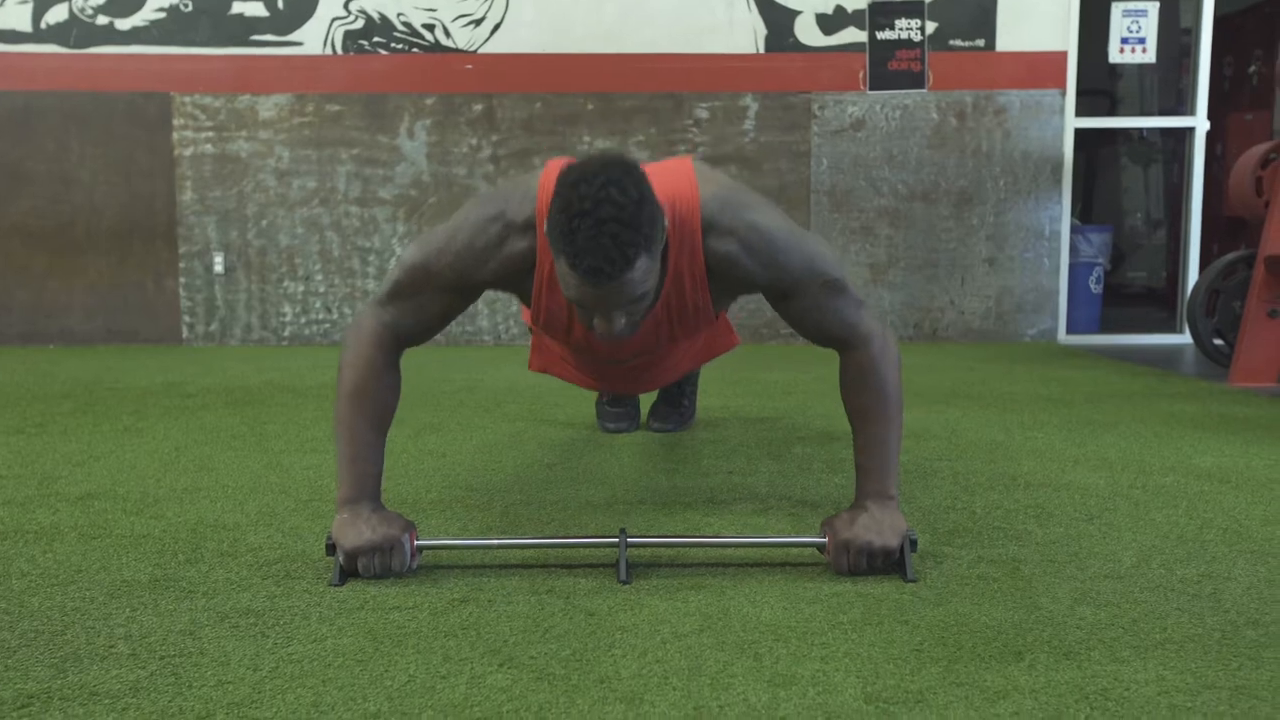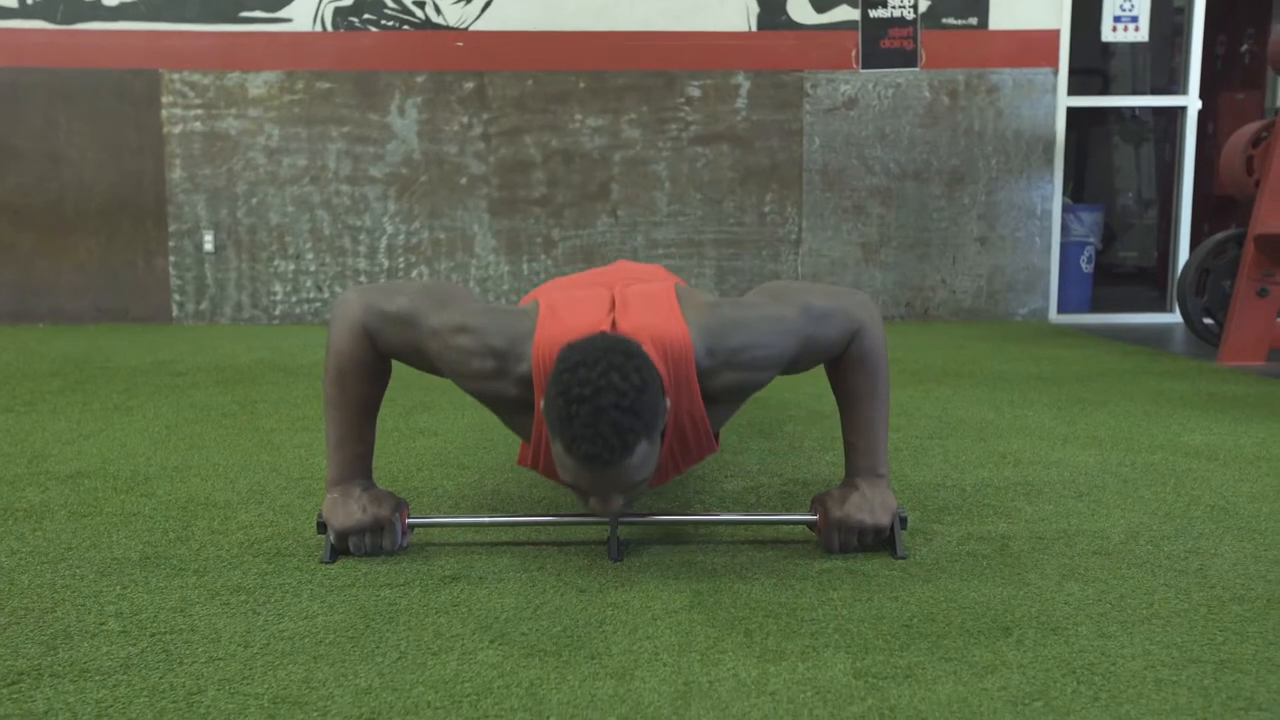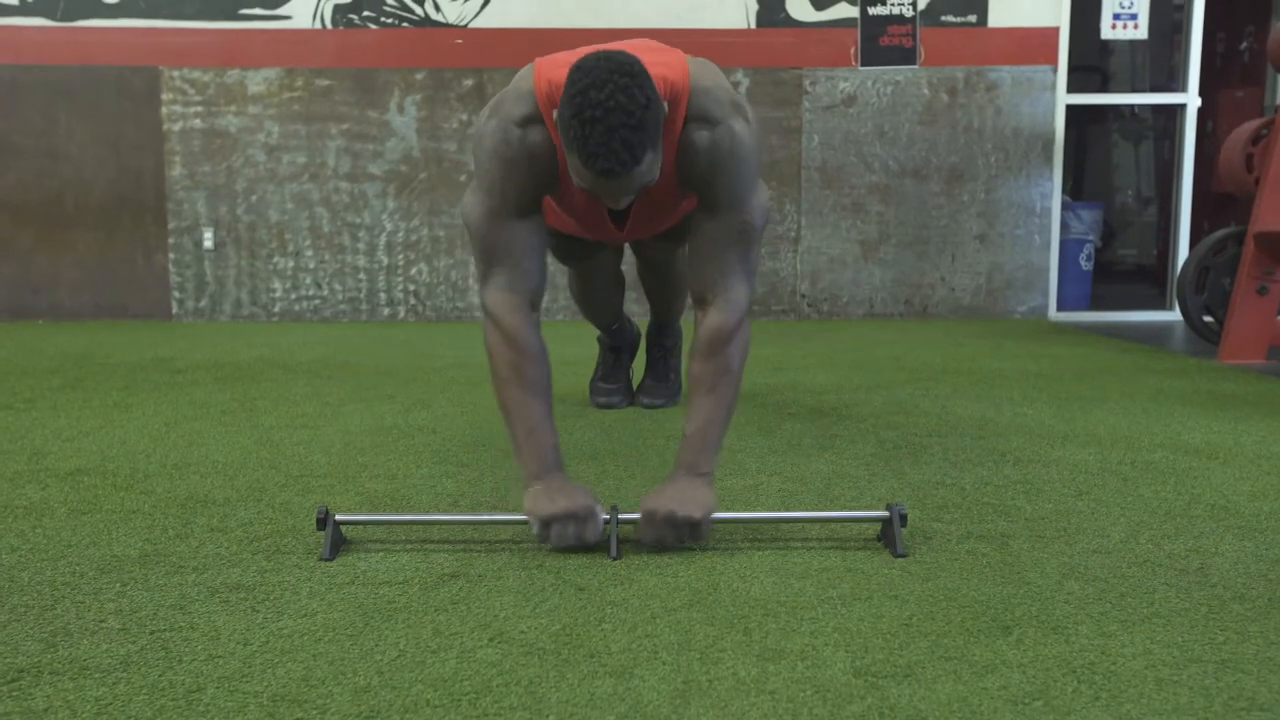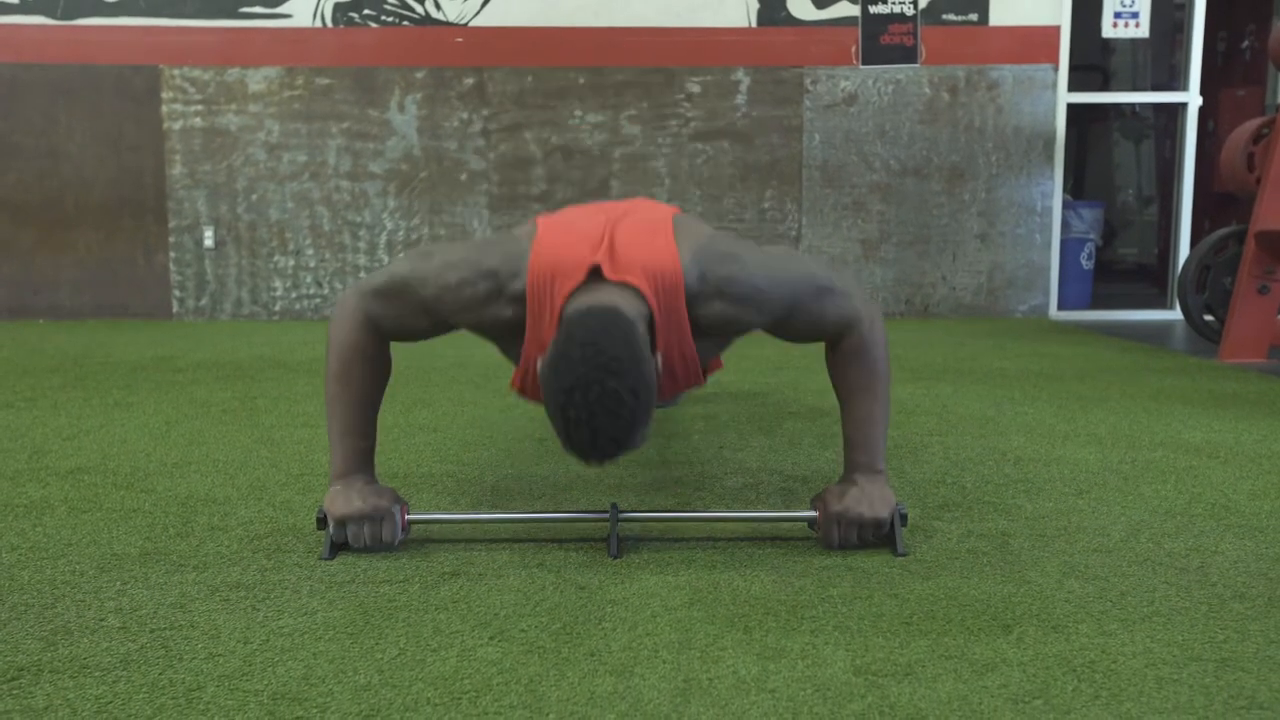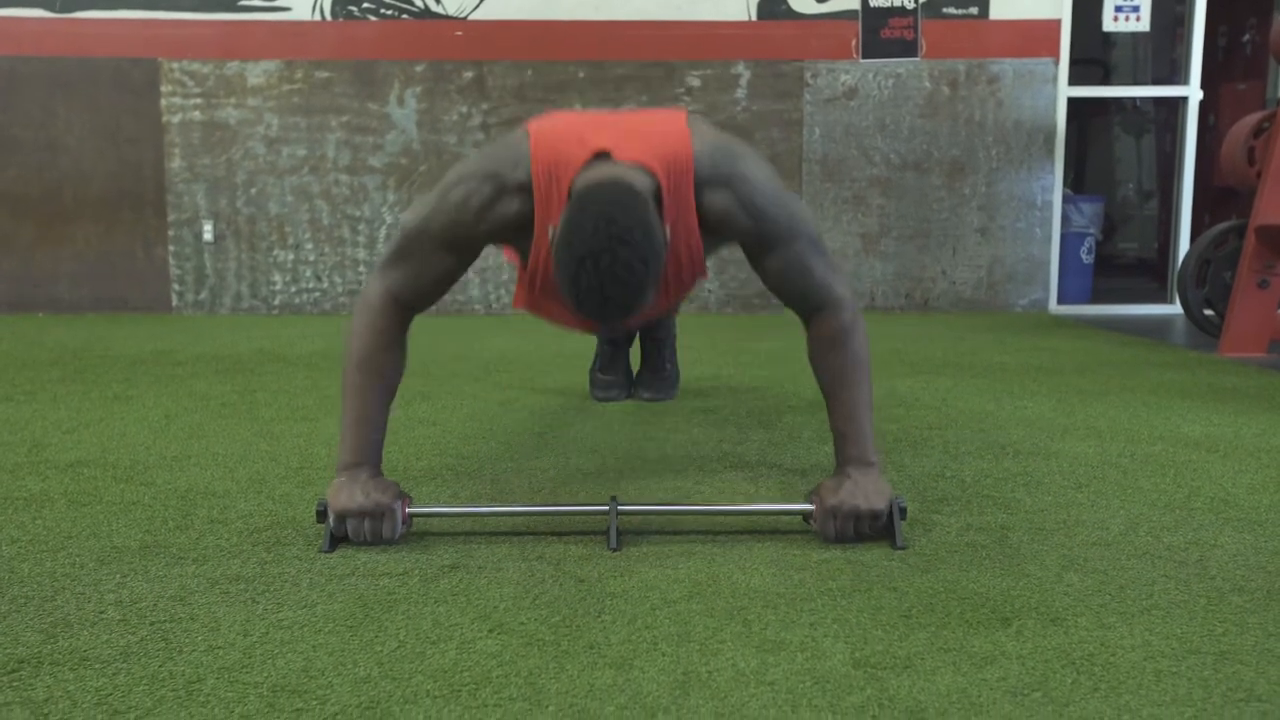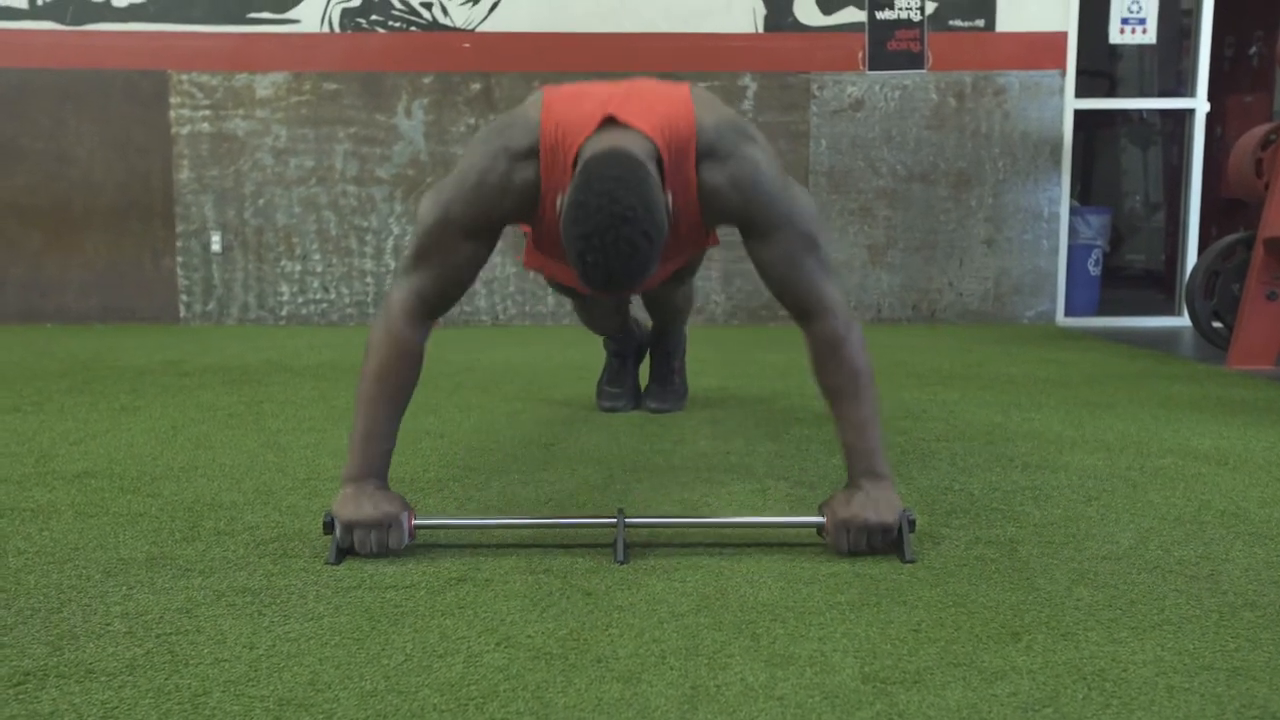
dt=0.7s
person 1, frame 1
left shoulder: (729, 234)
right shoulder: (505, 232)
left elbow: (864, 334)
right elbow: (376, 329)
left wrist: (878, 499)
right wrist: (358, 501)
left hip: (681, 324)
left ankle: (677, 377)
right ankle: (616, 393)
person 1, frame 2
left shoulder: (714, 359)
right shoulder: (509, 363)
left elbow: (859, 318)
right elbow: (355, 314)
left wrist: (869, 479)
right wrist: (347, 484)
person 1, frame 3
left shoulder: (717, 127)
right shoulder: (514, 130)
left elbow: (726, 302)
right elbow: (506, 301)
left wrist: (692, 474)
right wrist: (542, 477)
left ankle: (665, 337)
right ankle: (615, 340)
person 1, frame 4
left shoulder: (714, 289)
right shoulder: (500, 290)
left elbow: (857, 319)
right elbow: (355, 313)
left wrist: (867, 475)
right wrist: (350, 477)
left hip: (672, 280)
right hip: (551, 284)
person 1, frame 5
left shoulder: (725, 183)
right shoulder: (498, 187)
left elbow: (829, 304)
right elbow: (386, 299)
left wrist: (859, 463)
right wrist: (356, 467)
left hip: (668, 226)
right hip: (550, 215)
left ankle: (657, 336)
right ankle: (612, 341)
person 1, frame 6
left shoulder: (729, 166)
right shoulder: (506, 165)
left elbow: (822, 310)
right elbow: (411, 306)
left wrist: (871, 474)
right wrist: (363, 476)
left ankle: (668, 346)
right ankle: (622, 343)
